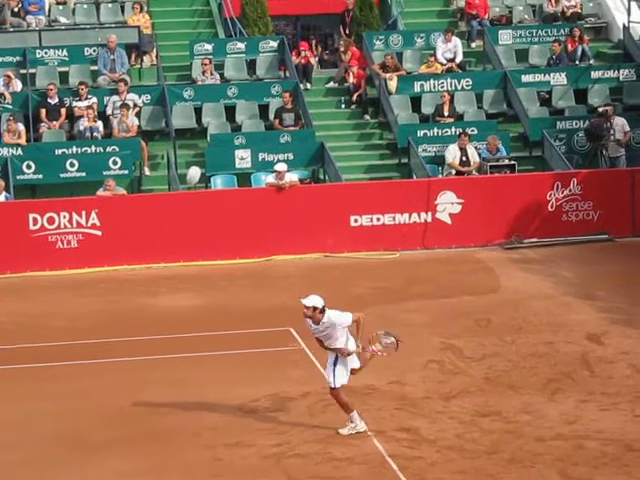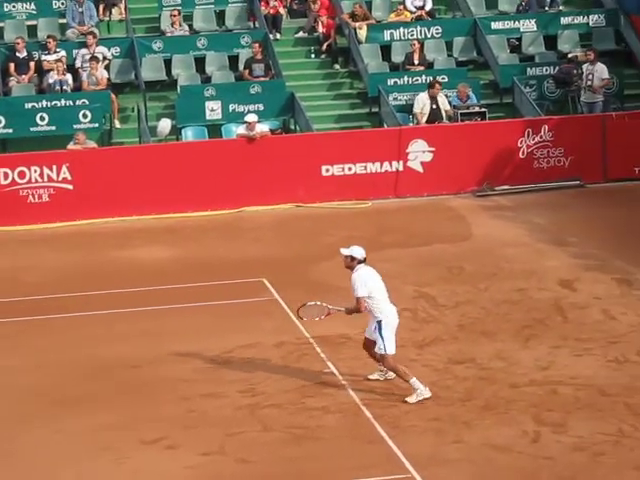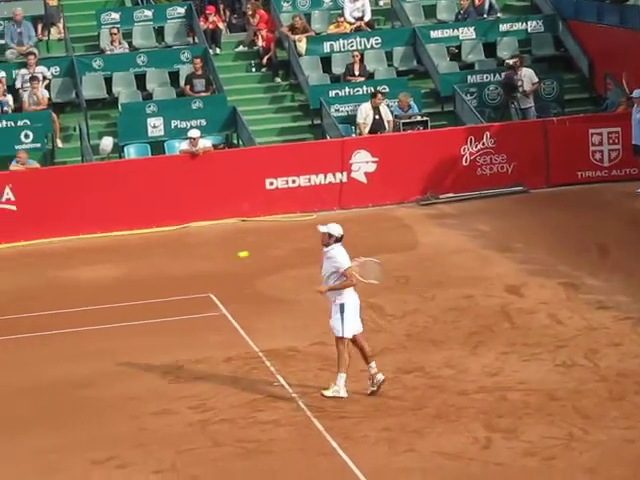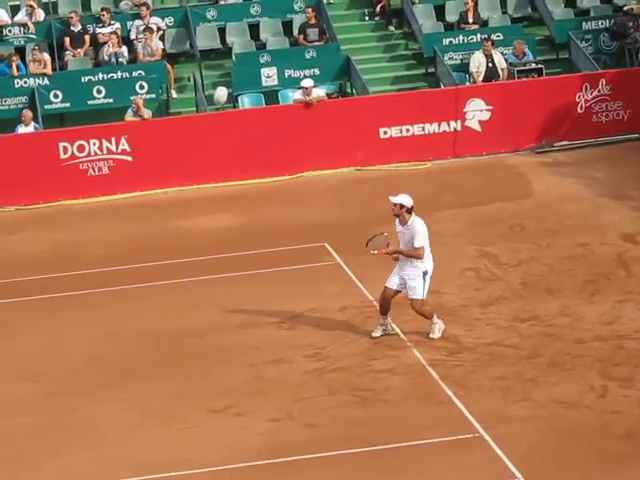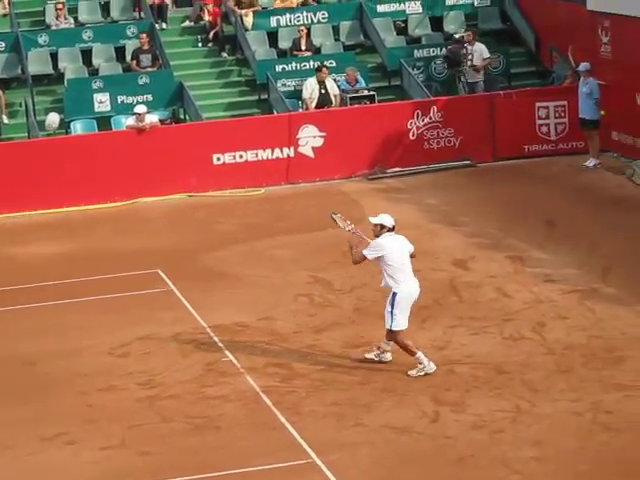
dt=1s
person 1, frame 1
left shoulder: (335, 318)
right shoulder: (309, 321)
left elbow: (359, 317)
right elbow: (320, 342)
left wrist: (358, 340)
right wrist: (340, 350)
left hip: (350, 350)
right hip: (335, 352)
left knee: (335, 392)
right knee: (355, 370)
left ankle: (356, 423)
right ankle: (373, 350)
person 1, frame 2
left shoulder: (357, 277)
right shoulder: (368, 270)
left elbow: (360, 308)
left wrist: (349, 310)
right wrist: (364, 303)
left hip: (384, 319)
right hip: (387, 315)
left knee: (388, 361)
right knee: (368, 345)
left ankle: (421, 389)
right ankle: (385, 371)
person 1, frame 3
left shoulder: (336, 254)
right shoulder: (332, 251)
left elbow: (351, 280)
right elbow: (348, 275)
left wrist: (329, 288)
left hip: (343, 303)
right hip: (342, 302)
left knee: (341, 343)
right knee: (357, 340)
left ankle: (339, 386)
right ankle: (375, 375)
person 1, frame 4
left shoulder: (417, 226)
right shoulder: (399, 222)
left elbow: (419, 255)
left wrist: (397, 250)
right wrist: (396, 253)
left hip: (419, 269)
right hip: (403, 267)
left knee: (416, 306)
right knee: (384, 297)
left ankle: (437, 323)
right ankle: (383, 325)
person 1, frame 5
left shoulder: (381, 243)
right shoulder: (400, 239)
left elbow: (356, 260)
right elbow: (413, 254)
left wrist: (353, 244)
left hip: (402, 292)
right hip: (413, 287)
left knee: (396, 335)
right knee: (393, 324)
left ankle: (425, 364)
right ankle: (382, 352)
